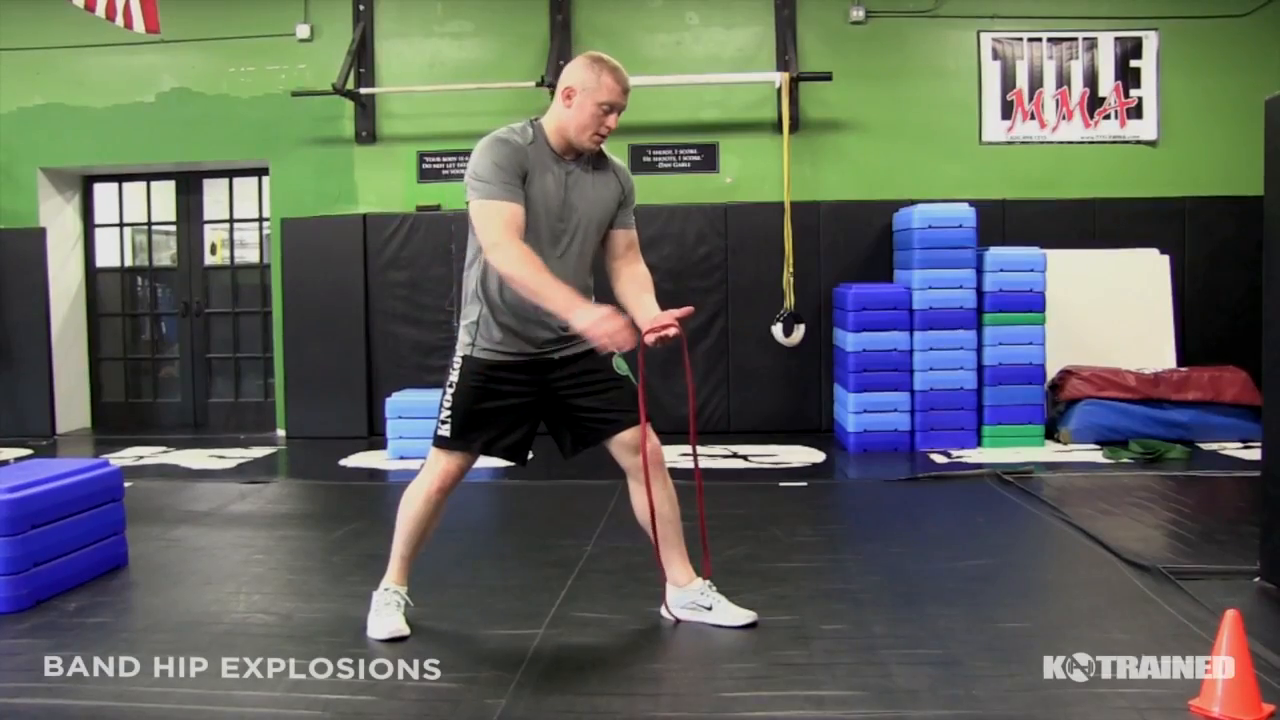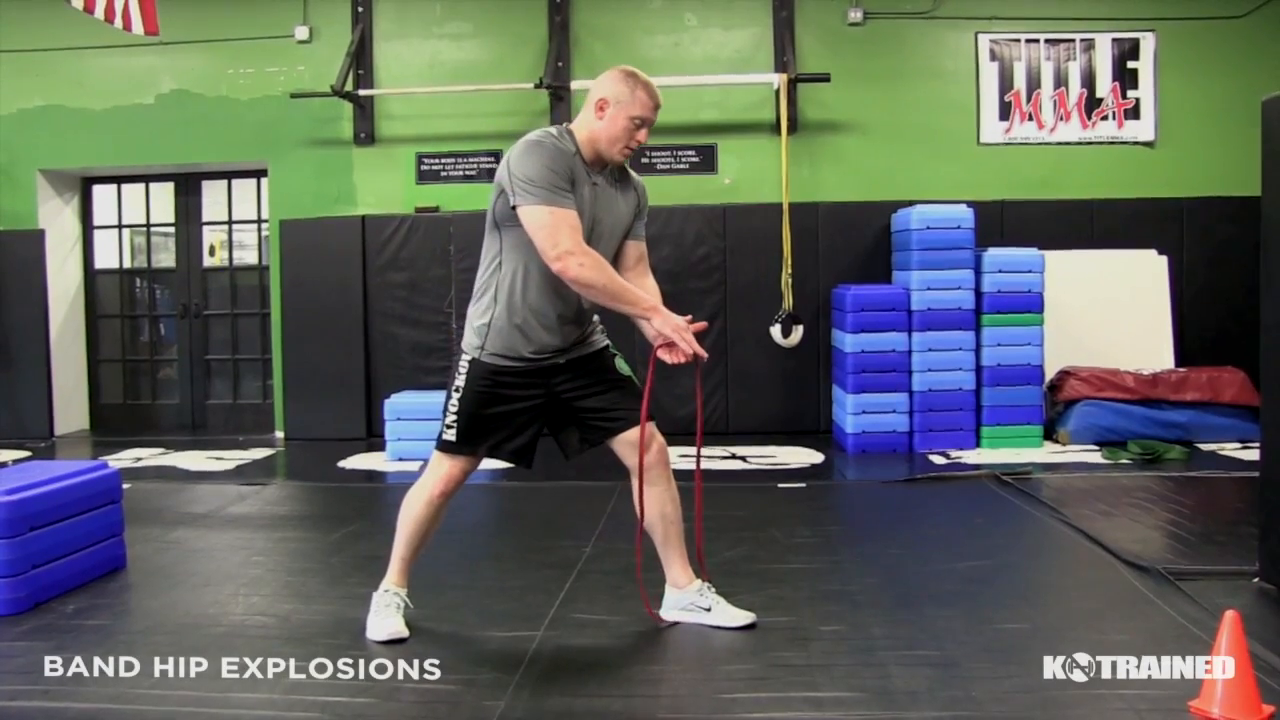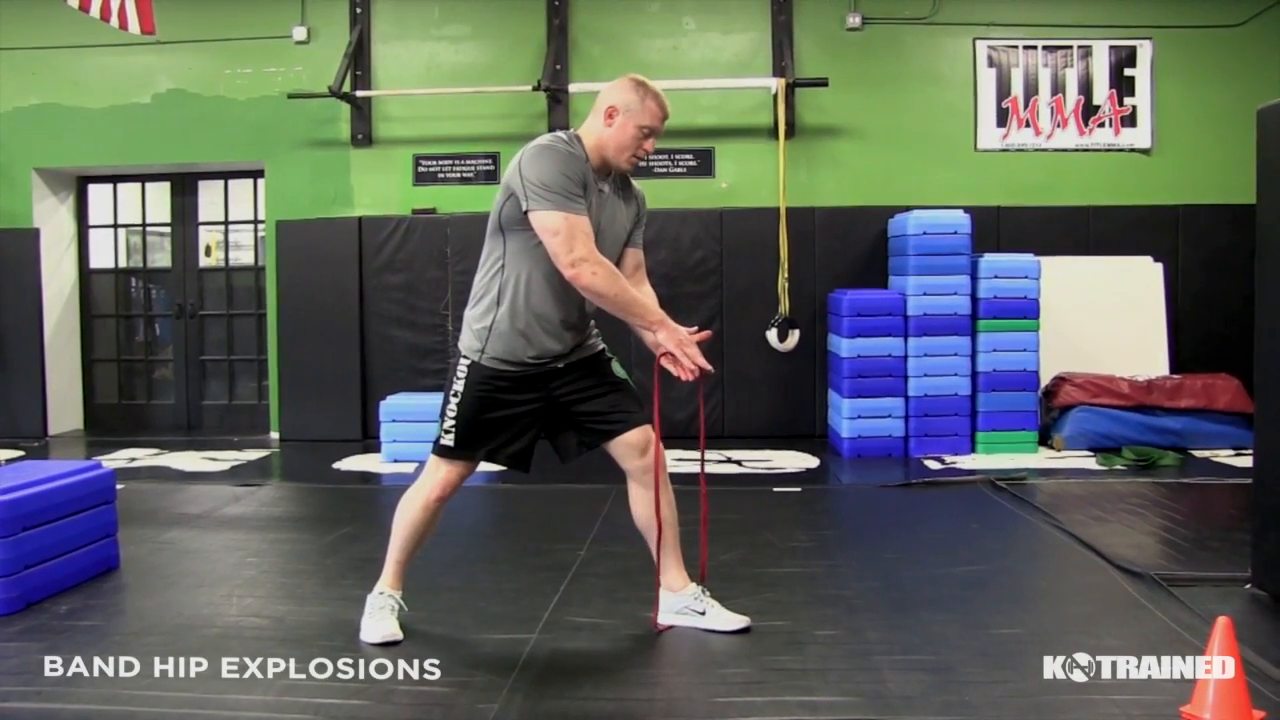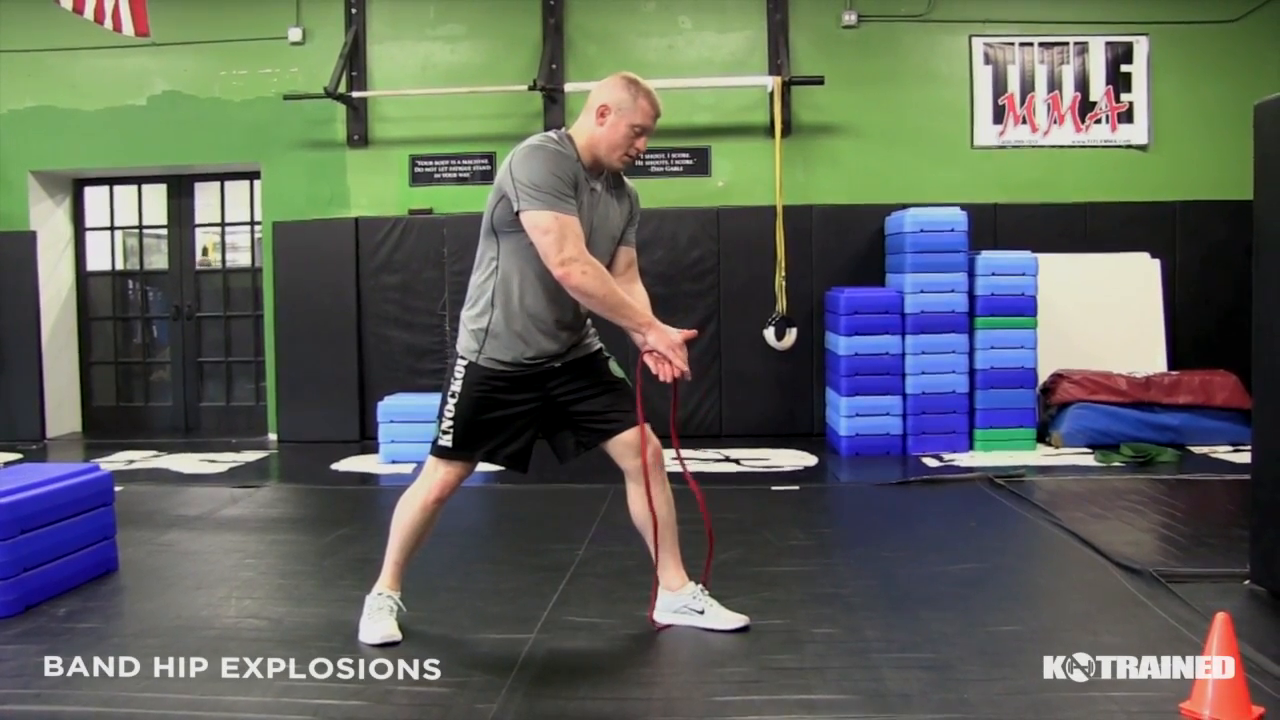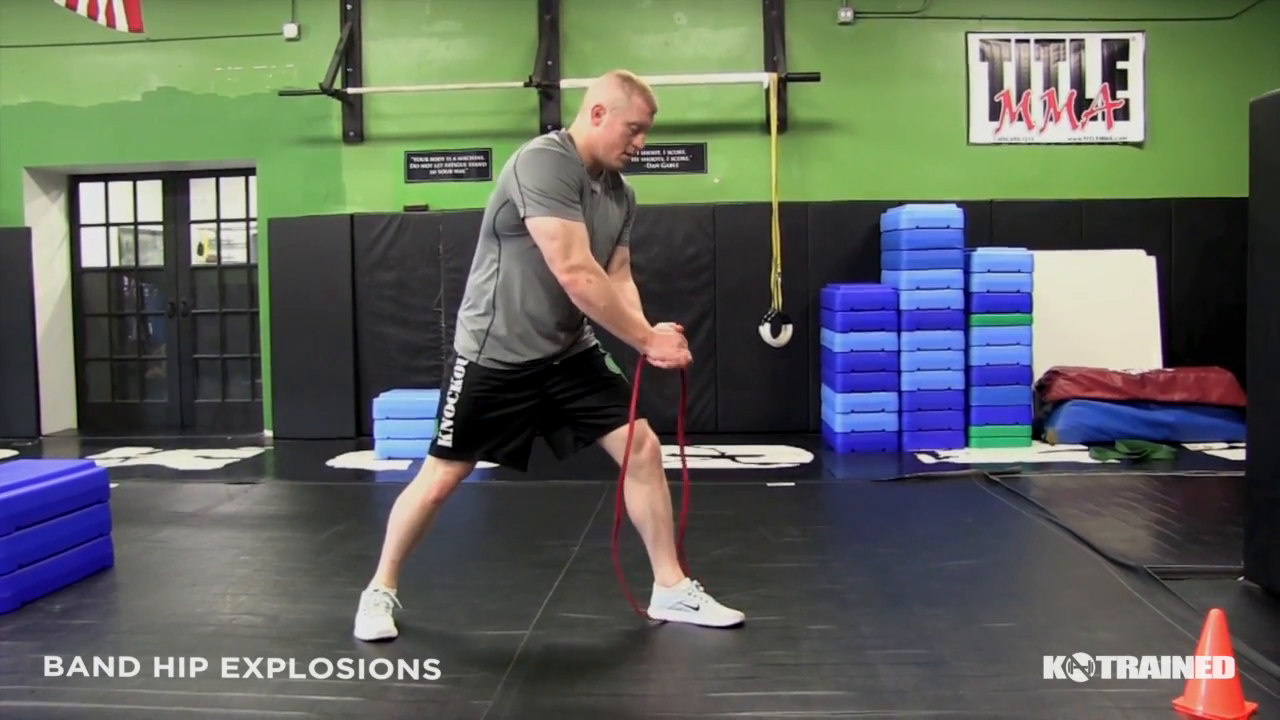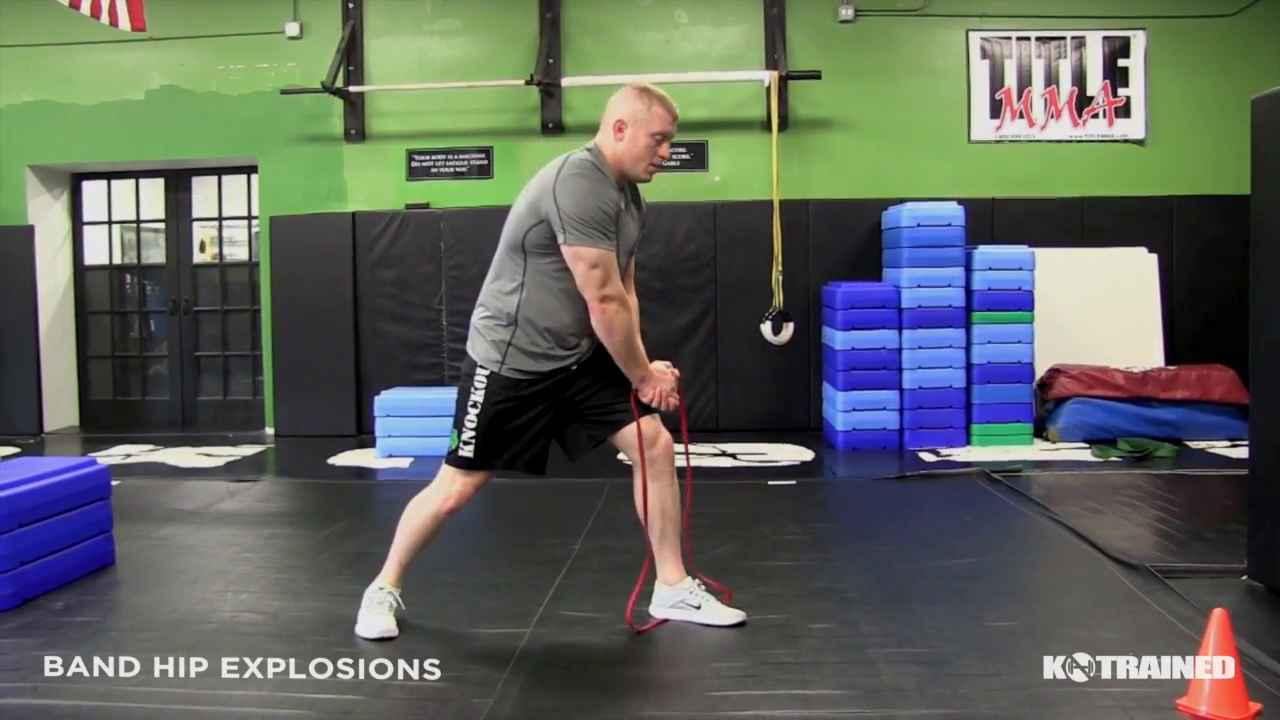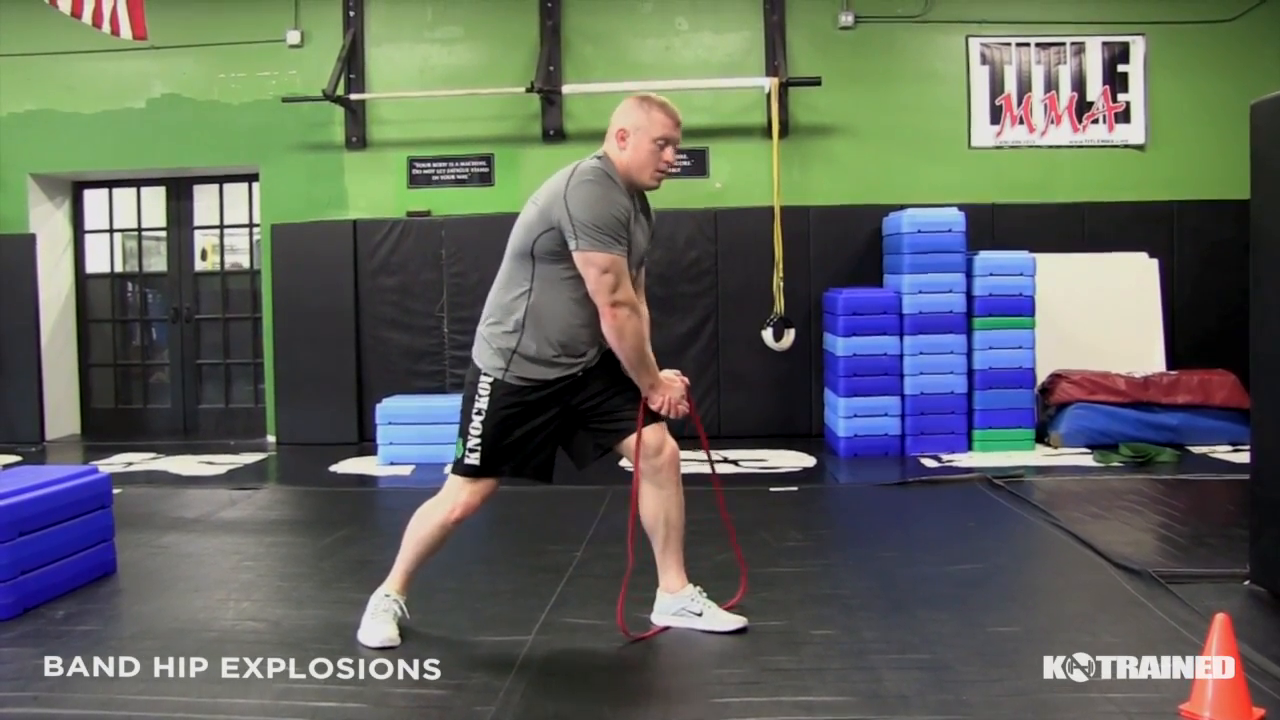
dt=0.7s
person 1, frame 1
left shoulder: (614, 178)
right shoulder: (502, 152)
left elbow: (625, 261)
right elbow: (503, 250)
left wrist: (647, 314)
right wrist: (579, 311)
left hip: (576, 350)
right hip: (496, 349)
left knee: (645, 454)
right knee: (442, 473)
left ankle: (684, 590)
right ankle: (392, 590)
person 1, frame 2
left shoulder: (630, 189)
right shoulder: (538, 156)
left elbow: (634, 272)
right elbow: (567, 260)
left wrist: (656, 331)
right wrist: (656, 313)
left hip: (579, 349)
right hip: (502, 352)
left knee: (651, 453)
right knee: (446, 475)
left ankle: (683, 591)
right ankle: (391, 592)
person 1, frame 3
left shoulder: (630, 197)
right shoulder: (548, 160)
left elbow: (632, 282)
right elbow: (580, 267)
left wrist: (659, 341)
right wrist: (663, 326)
left hip: (575, 353)
right hip: (501, 356)
left knee: (645, 452)
right knee: (442, 479)
left ankle: (678, 595)
right ankle: (386, 594)
person 1, frame 4
left shoulder: (622, 195)
right shoulder: (540, 160)
left elbow: (624, 280)
right elbow: (569, 267)
left wrist: (647, 341)
right wrist: (650, 328)
left hip: (572, 353)
right hip: (497, 356)
left knee: (643, 451)
right knee: (441, 480)
left ankle: (676, 594)
right ankle: (384, 596)
person 1, frame 5
left shoulder: (618, 193)
right shoulder: (543, 163)
left elbow: (617, 278)
right elbow: (574, 275)
left wrist: (646, 336)
right wrist: (648, 338)
left hip: (567, 351)
right hip: (496, 353)
left knee: (642, 448)
right knee: (439, 480)
left ankle: (671, 590)
right ankle: (380, 591)
person 1, frame 6
left shoulder: (628, 196)
right shoulder: (579, 183)
left elbow: (624, 294)
right elbow: (604, 303)
left wrist: (642, 369)
right wrist: (644, 376)
left hip: (578, 355)
right hip: (511, 358)
left knee: (655, 445)
right knee: (456, 489)
left ankle: (673, 589)
right ankle: (384, 590)
person 1, frame 7
left shoulder: (637, 207)
right shoulder: (588, 191)
left elbow: (633, 303)
right elbow: (614, 309)
left wrist: (651, 376)
right wrist: (653, 382)
left hip: (586, 364)
right hip: (516, 367)
left knee: (660, 453)
right knee: (464, 498)
left ankle: (676, 596)
right ankle: (390, 595)
